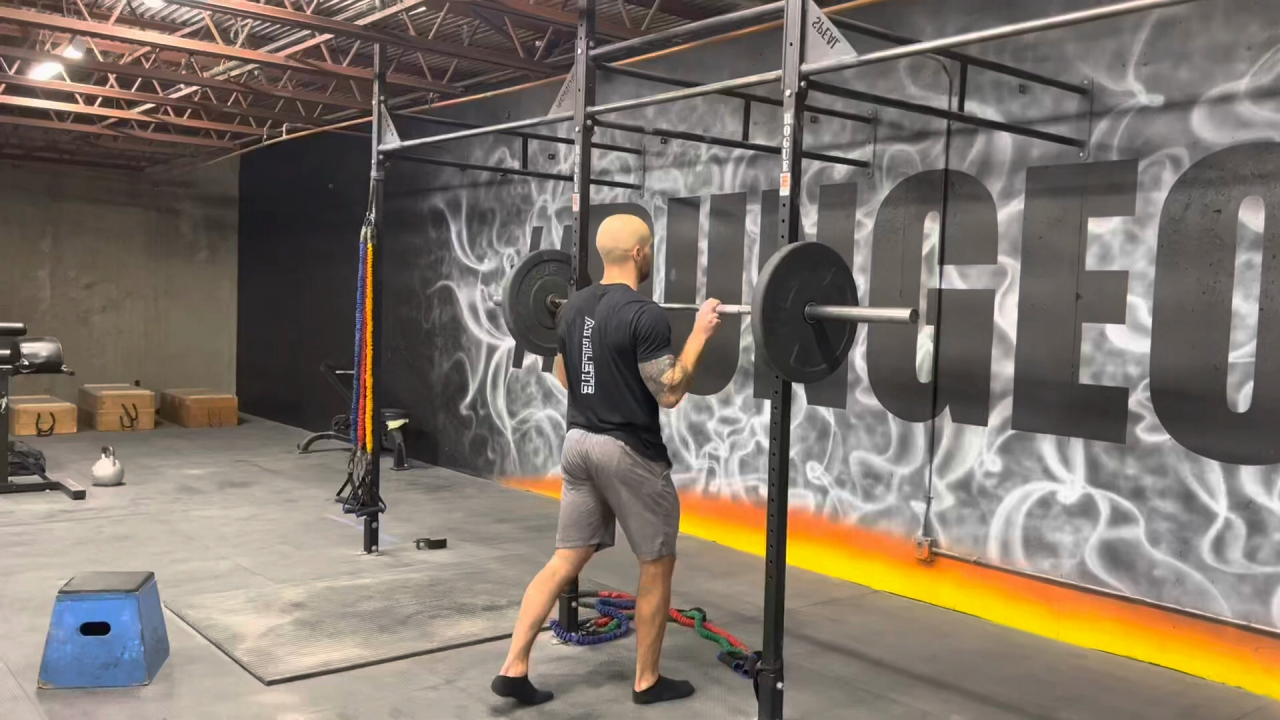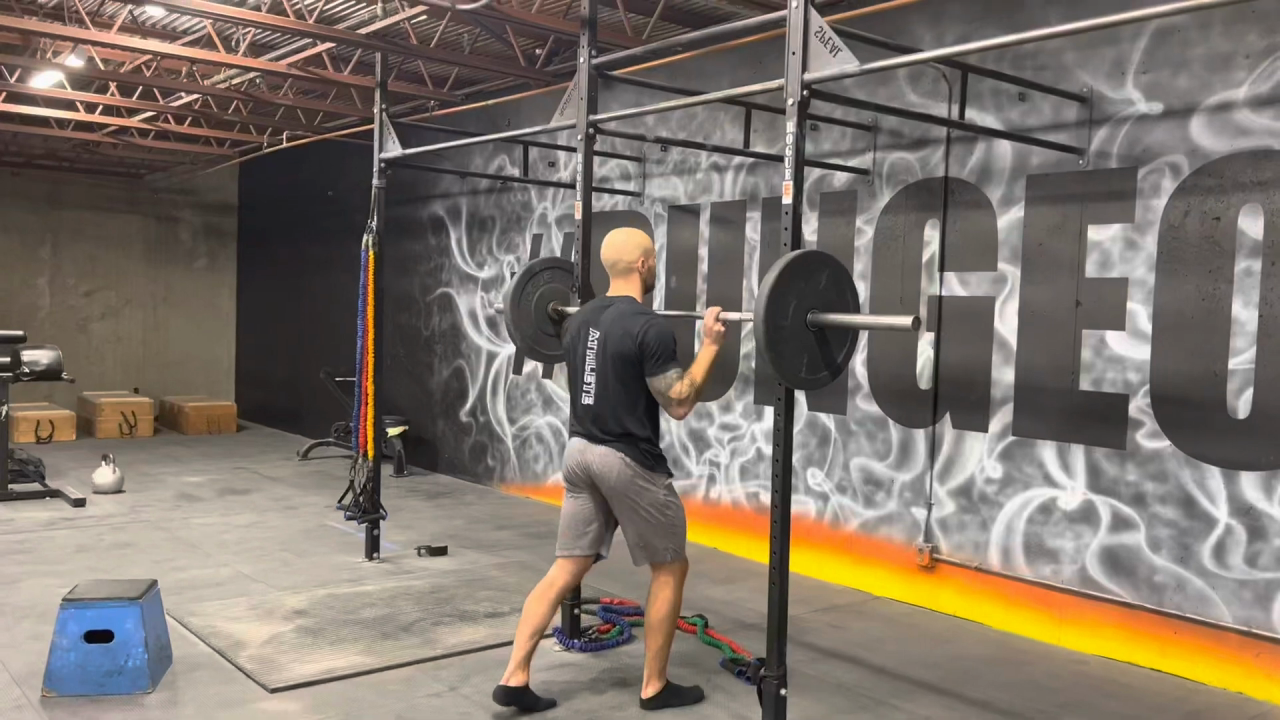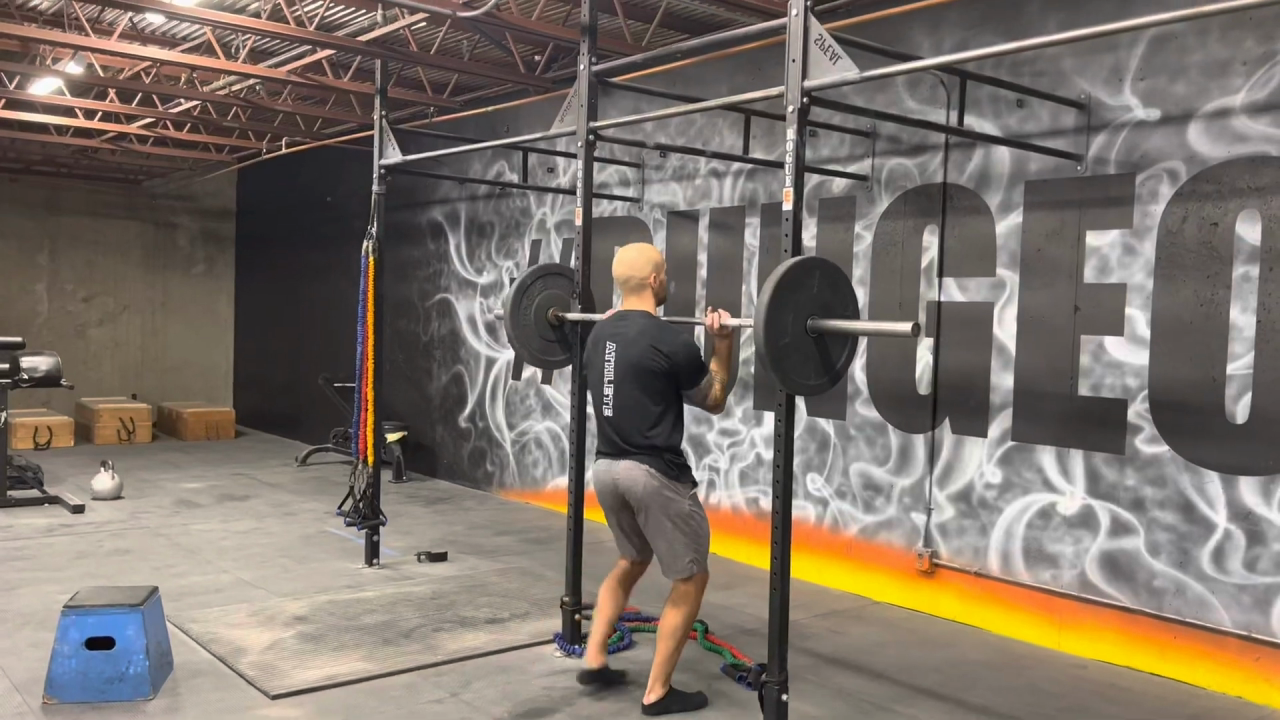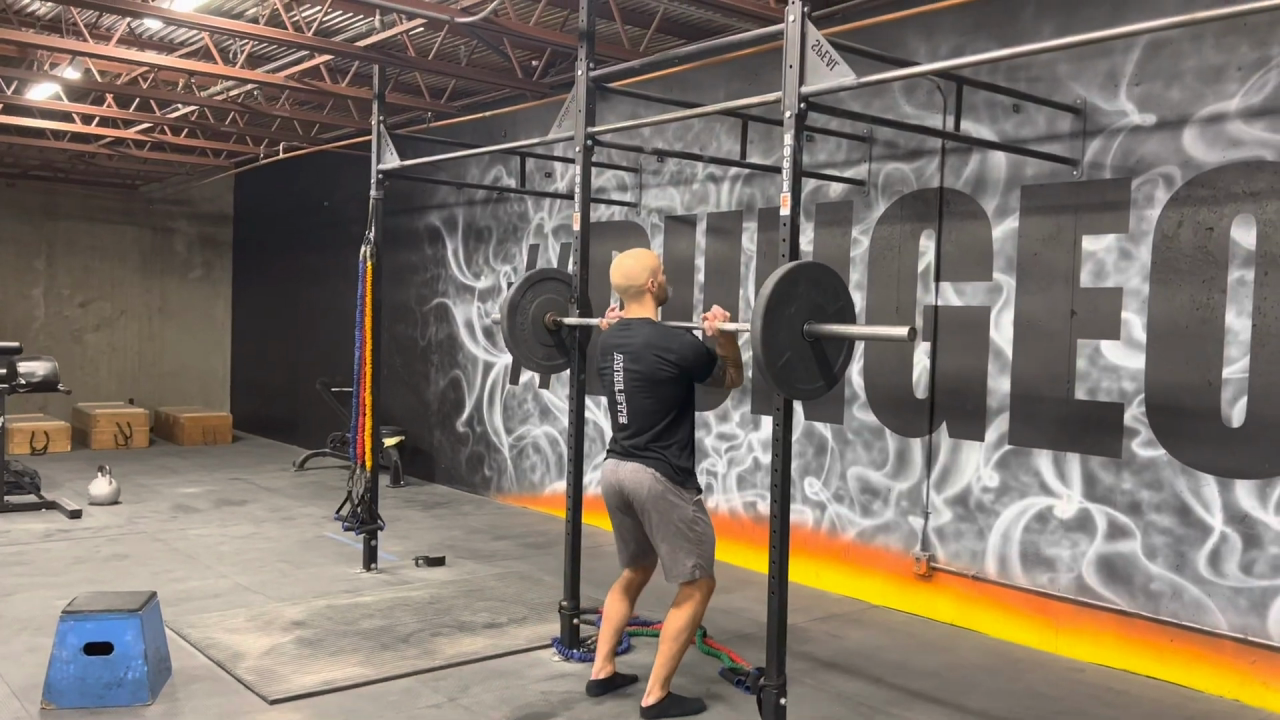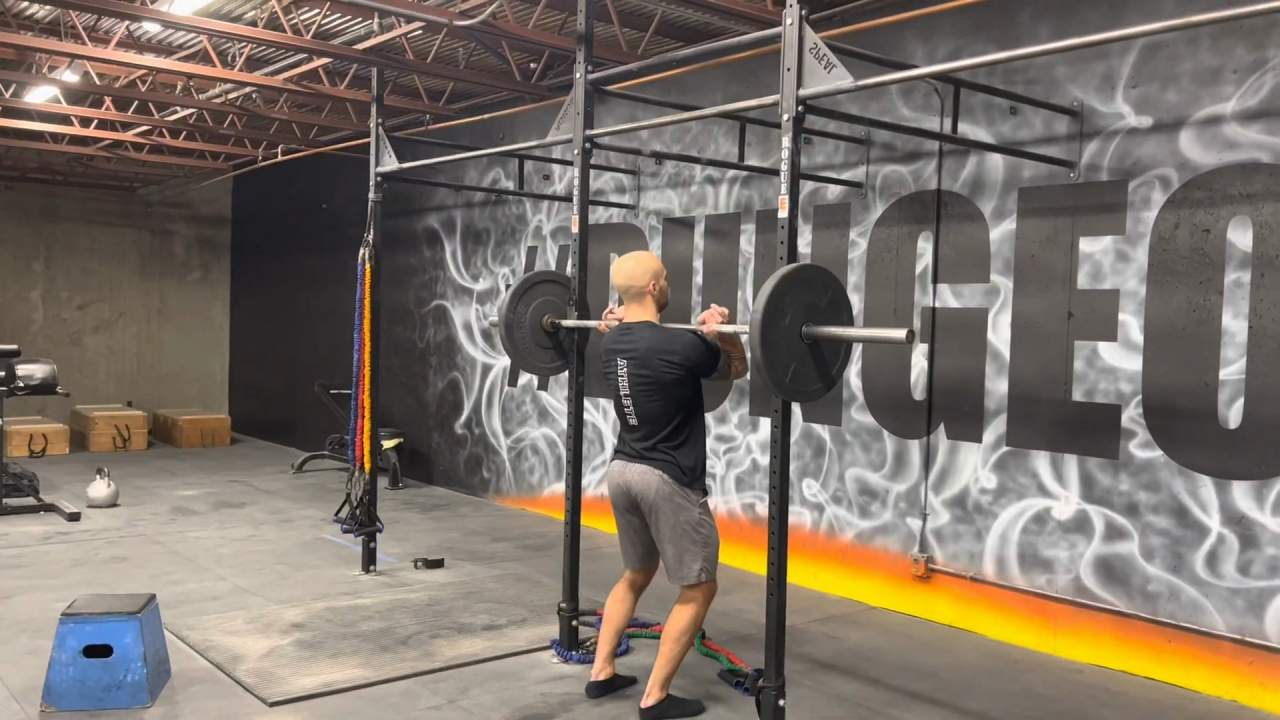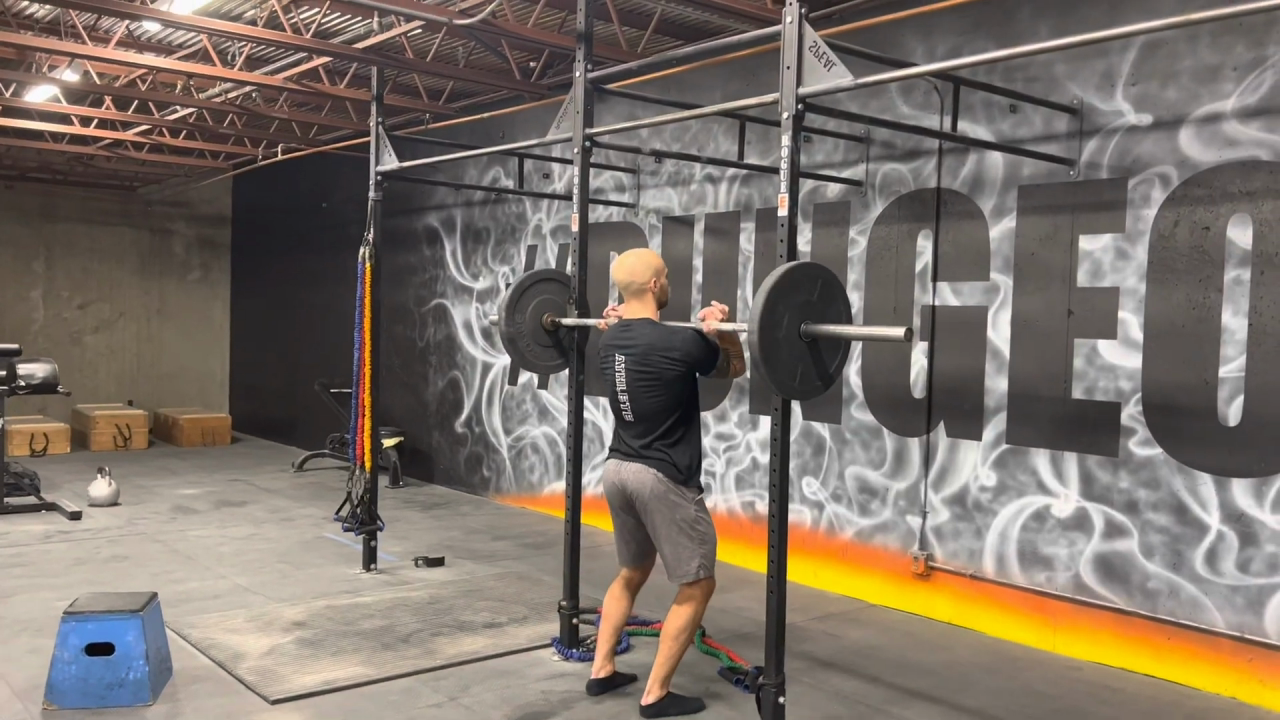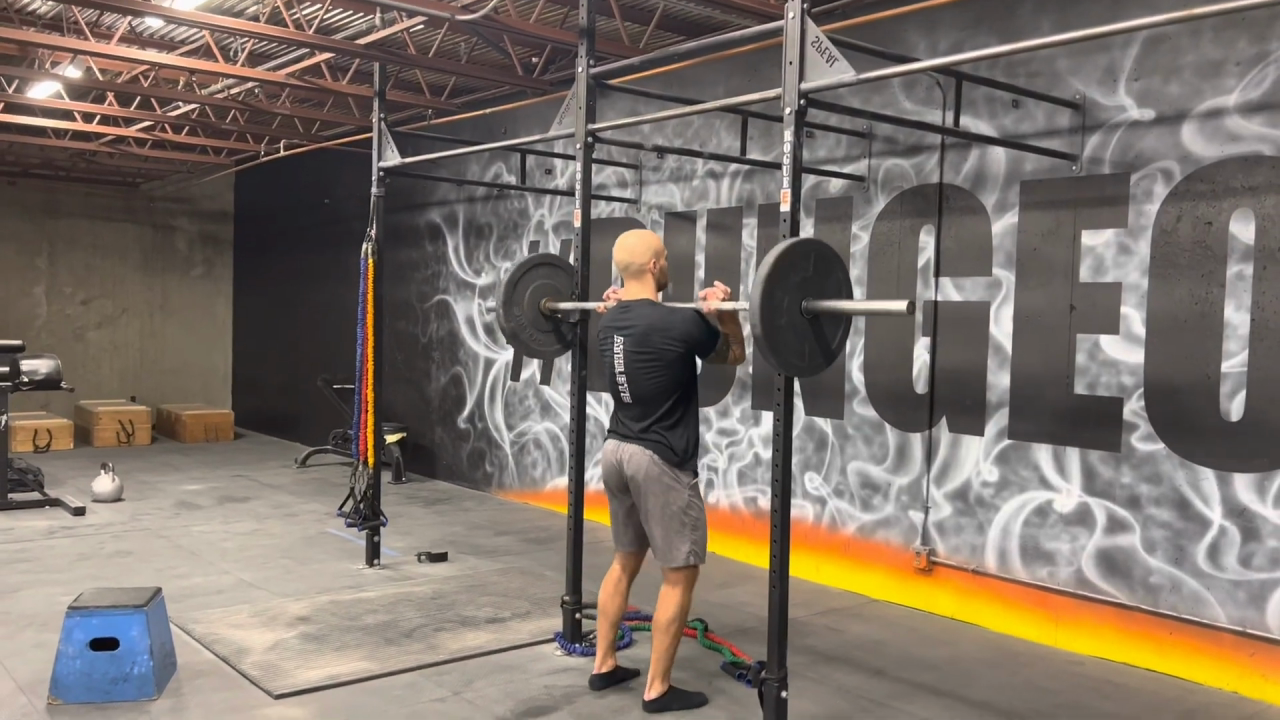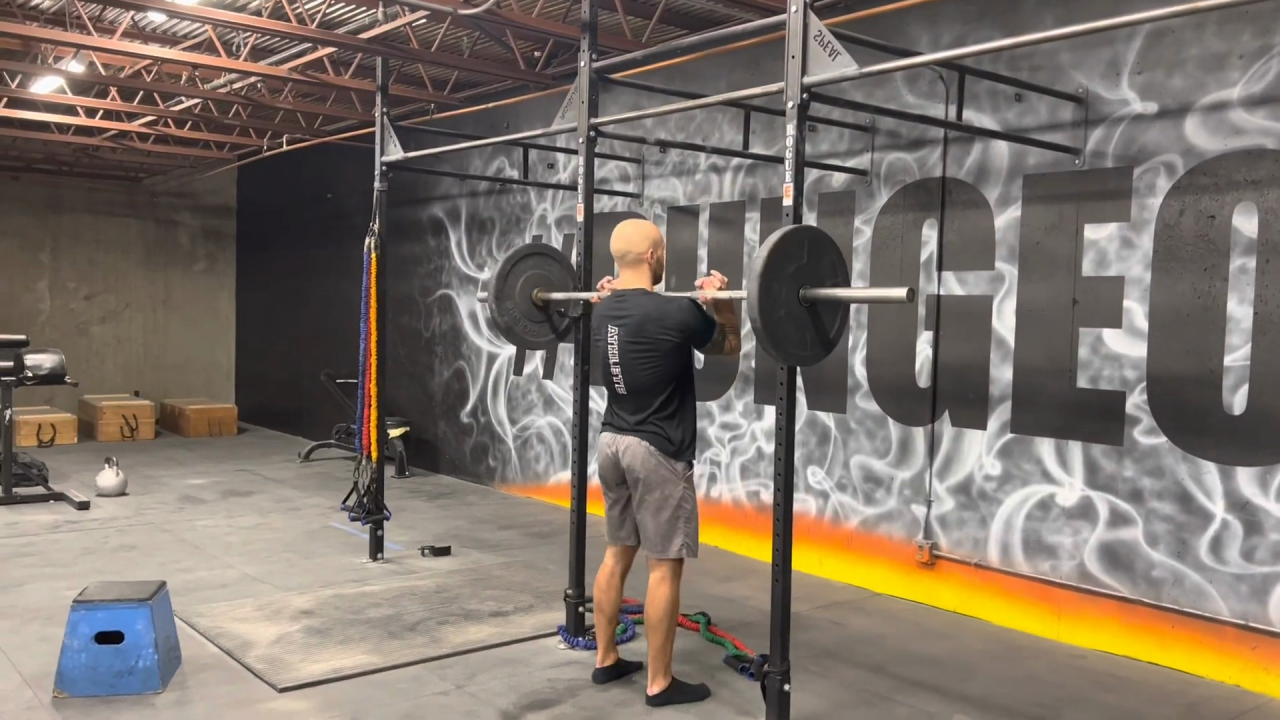
dt=0.3s
person 1, frame 1
left shoulder: (574, 306)
right shoulder: (644, 315)
right elbow: (668, 393)
right wrist: (700, 333)
left hip: (579, 443)
right hip: (630, 452)
left knee: (567, 558)
right knee: (656, 564)
left ankle: (514, 668)
right ankle: (647, 680)
person 1, frame 2
left shoulder: (580, 319)
right shoulder: (650, 328)
right elbow: (679, 404)
right wrist: (711, 345)
left hip: (578, 453)
right hip: (630, 462)
left knee: (568, 568)
right knee: (671, 569)
left ankle: (515, 678)
right ankle: (654, 686)
person 1, frame 3
left shoulder: (598, 332)
right shoulder: (670, 341)
right elbow: (714, 402)
right wrist: (722, 346)
left hip: (606, 468)
right hip: (654, 474)
left knee: (633, 562)
right knee: (690, 580)
left ankle: (594, 658)
person 1, frame 4
left shoulder: (609, 340)
right shoulder: (677, 344)
right elbow: (733, 379)
right wrist: (723, 337)
left hip: (614, 470)
right hip: (660, 479)
left knee: (634, 572)
right knee: (696, 585)
left ankle: (602, 671)
person 1, frame 5
left shoulder: (612, 343)
right shoulder: (680, 345)
right elbow: (737, 368)
right wrist: (720, 334)
left hip: (622, 471)
right hip: (668, 481)
left knee: (635, 575)
right knee: (698, 588)
left ankle: (601, 672)
person 1, frame 6
left shoulder: (611, 340)
right shoulder: (680, 342)
right elbow: (735, 368)
right wrist: (722, 331)
left hip: (617, 470)
right hip: (663, 479)
left knee: (632, 573)
right knee: (697, 585)
left ankle: (602, 670)
person 1, frame 7
left shoulder: (610, 321)
right shoulder: (679, 323)
right elbow: (735, 355)
right wrist: (722, 313)
left hip: (616, 451)
right hip: (660, 461)
left knee: (625, 561)
right knee: (680, 573)
left ankle: (603, 666)
right ankle: (657, 689)
person 1, frame 8
left shoulder: (602, 311)
right shoulder: (675, 312)
right elbow: (730, 345)
right wrist: (719, 301)
left hip: (611, 442)
right hip: (656, 452)
left knee: (617, 555)
right knee: (664, 566)
left ankle: (607, 660)
right ankle: (660, 683)
